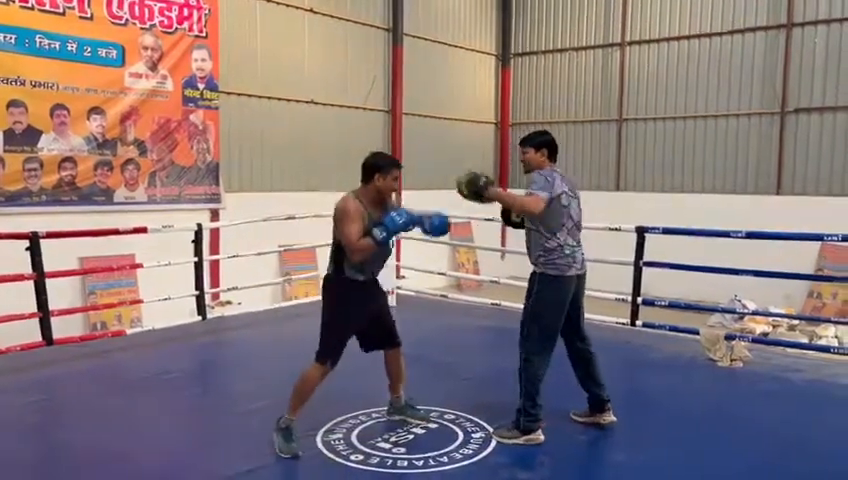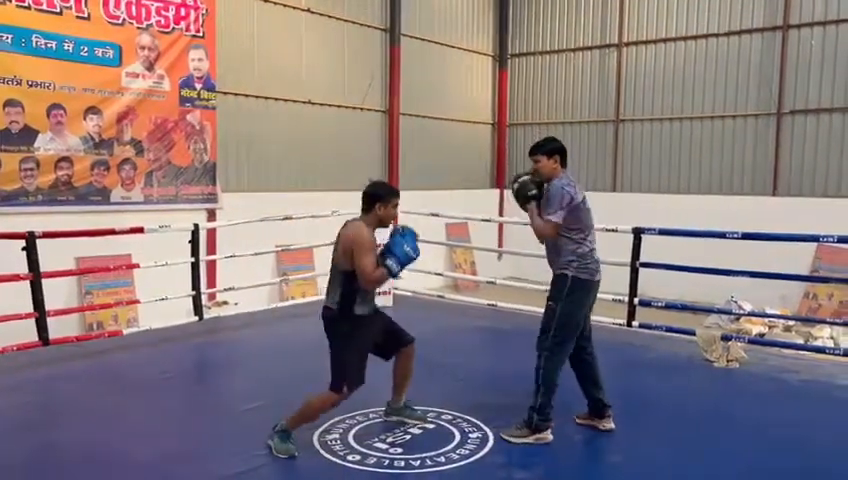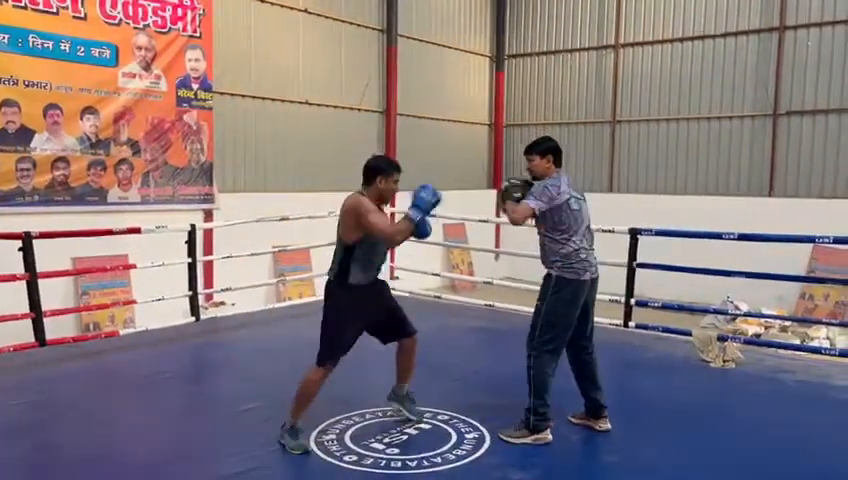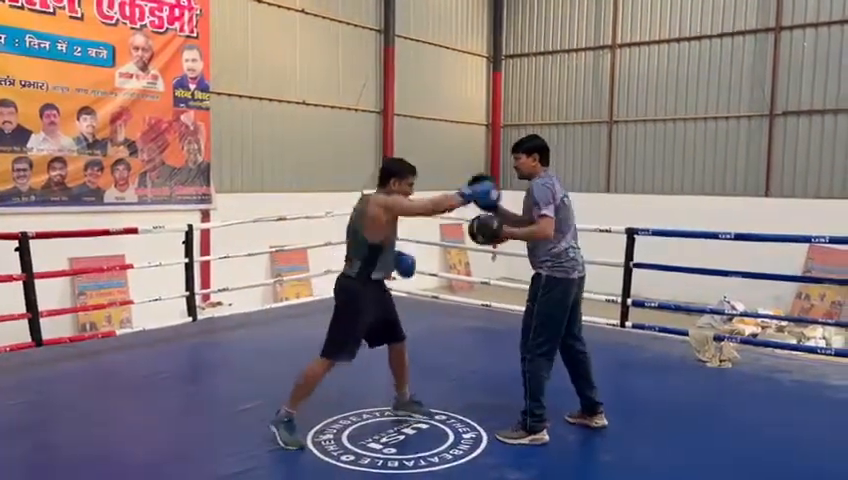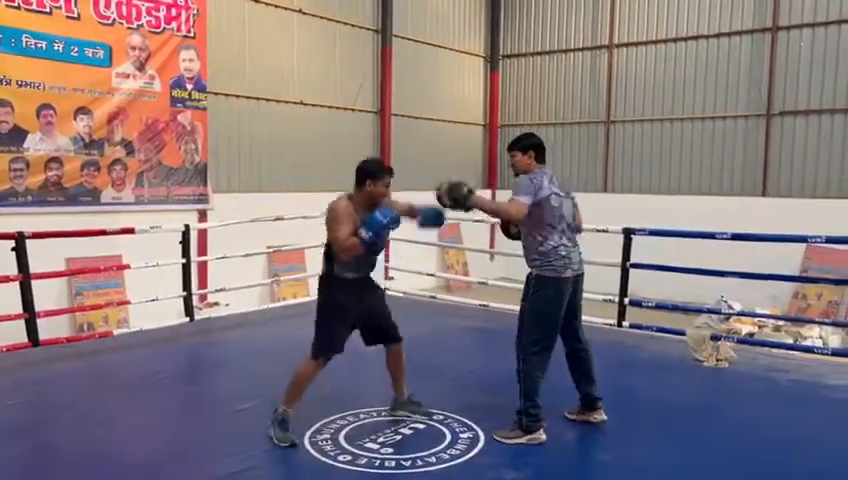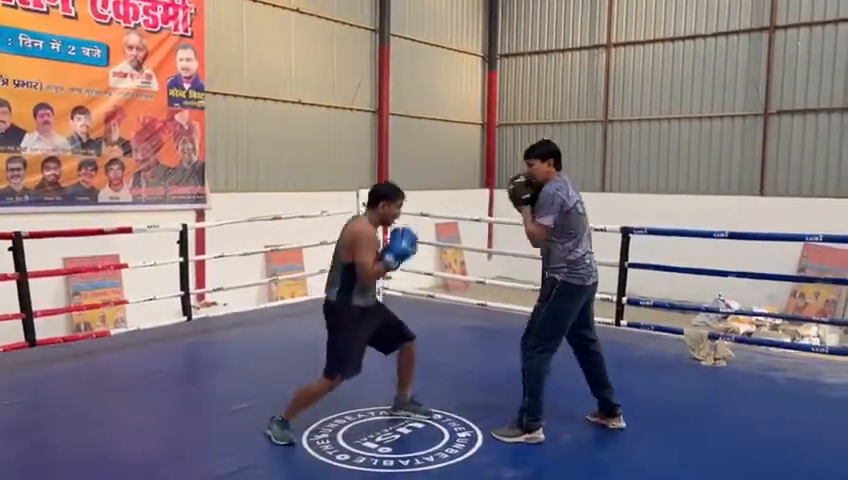
dt=0.3s
person 1, frame 1
left shoulder: (543, 178)
right shoulder: (565, 184)
left elbow: (534, 206)
left wrist: (489, 190)
right wrist: (523, 222)
left hip: (552, 273)
right hip: (574, 269)
left knee: (534, 347)
right knee: (577, 339)
left ankle: (529, 425)
right ankle: (601, 407)
person 1, frame 2
left shoulder: (558, 188)
right shoulder: (566, 186)
left elbow: (545, 233)
right elbow: (557, 229)
left wrist: (531, 204)
right wrist: (535, 202)
left hip: (573, 276)
right hip: (585, 274)
left knee: (550, 347)
right knee: (580, 345)
left ankle: (538, 425)
right ankle: (600, 412)
person 1, frame 3
left shoulder: (547, 187)
right shoulder: (569, 188)
left elbow: (517, 217)
left wrist: (508, 200)
right wrist: (521, 200)
left hip: (565, 276)
right hip: (586, 273)
left knee: (542, 348)
right knee: (580, 345)
left ankle: (537, 425)
right ankle: (597, 413)
person 1, frame 4
left shoulder: (540, 186)
right shoulder: (552, 185)
left elbow: (544, 231)
right elbow: (527, 221)
left wrist: (505, 232)
right wrist: (498, 213)
left hip: (554, 276)
right hip: (573, 272)
left knee: (535, 349)
right knee: (572, 342)
left ankle: (534, 426)
right ankle: (592, 410)
person 1, frame 5
left shoulder: (530, 182)
right shoulder: (560, 186)
left elbow: (515, 212)
right elbow: (578, 225)
left wrist: (469, 198)
left hip: (548, 274)
right hip: (572, 270)
left knee: (532, 348)
right knee: (574, 339)
left ankle: (530, 425)
right ankle: (591, 405)
person 1, frame 6
left shoulder: (552, 192)
right shoulder: (568, 189)
left elbow: (536, 238)
left wrist: (524, 208)
right wrist: (533, 203)
left hip: (566, 280)
right hip: (585, 278)
left knee: (535, 348)
right knee: (586, 343)
left ankle: (529, 425)
right ankle: (611, 411)
person 2, frame 1
left shoulder: (383, 202)
right shoulder: (350, 206)
left elbow: (404, 214)
right elbow: (355, 251)
left wrist: (424, 220)
right wrist: (386, 229)
left hip: (369, 285)
right hip: (343, 289)
left knee: (393, 346)
right knee: (324, 363)
left ankle: (398, 404)
right ankle: (285, 425)
person 2, frame 2
left shoulder: (363, 228)
right shoulder: (360, 233)
right elbow: (369, 280)
left wrist: (394, 247)
right wrist: (398, 259)
left hip: (363, 313)
right hip: (345, 319)
left knee: (406, 347)
right knee: (341, 391)
left ankle: (397, 406)
right ankle: (281, 432)
person 2, frame 3
left shoulder: (372, 205)
right shoulder: (359, 205)
left elbow: (385, 236)
right elbow: (392, 237)
left wrist: (416, 222)
right wrist: (418, 209)
left hip: (371, 287)
right hip: (344, 293)
left knee: (408, 337)
right knee: (326, 364)
left ankle: (400, 393)
right ankle: (291, 427)
person 2, frame 4
left shoulder: (370, 203)
right shoulder: (384, 204)
right elbow: (433, 207)
left wrist: (395, 257)
right wrist: (470, 192)
left hip: (372, 285)
right hip: (357, 289)
left knee: (397, 342)
right knee: (331, 357)
left ankle: (403, 400)
right ankle: (285, 417)
person 2, frame 5
left shoulder: (379, 204)
right shoulder: (341, 208)
left elbow: (408, 209)
right elbow: (344, 251)
left wrist: (426, 213)
right wrist: (371, 229)
left hip: (364, 285)
right hip: (337, 288)
left knee: (394, 342)
right knee: (319, 358)
left ankle: (401, 400)
right ankle: (281, 416)
person 2, frame 6
left shoulder: (364, 225)
right shoulder: (363, 230)
right elbow: (369, 273)
left wrist: (394, 252)
right wrist: (395, 255)
left hip: (364, 305)
right hip: (345, 311)
left knee: (407, 342)
right knee: (334, 377)
left ankle: (404, 400)
right ankle: (280, 422)
